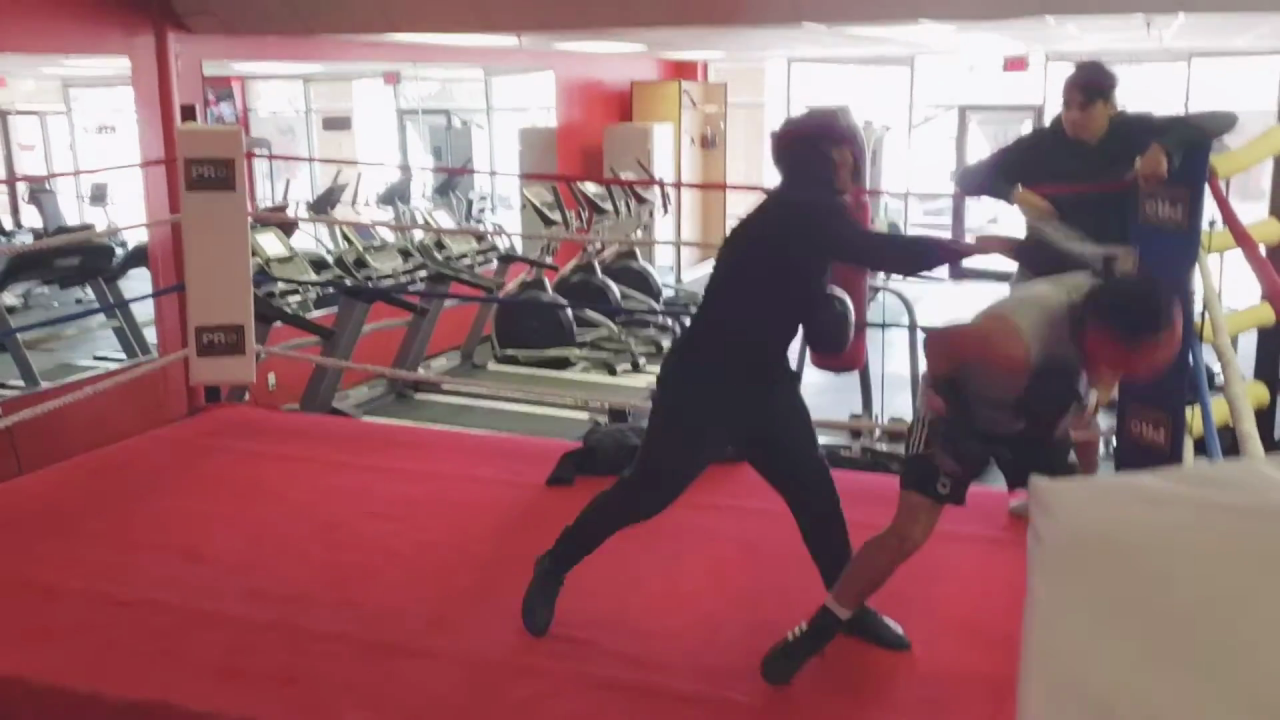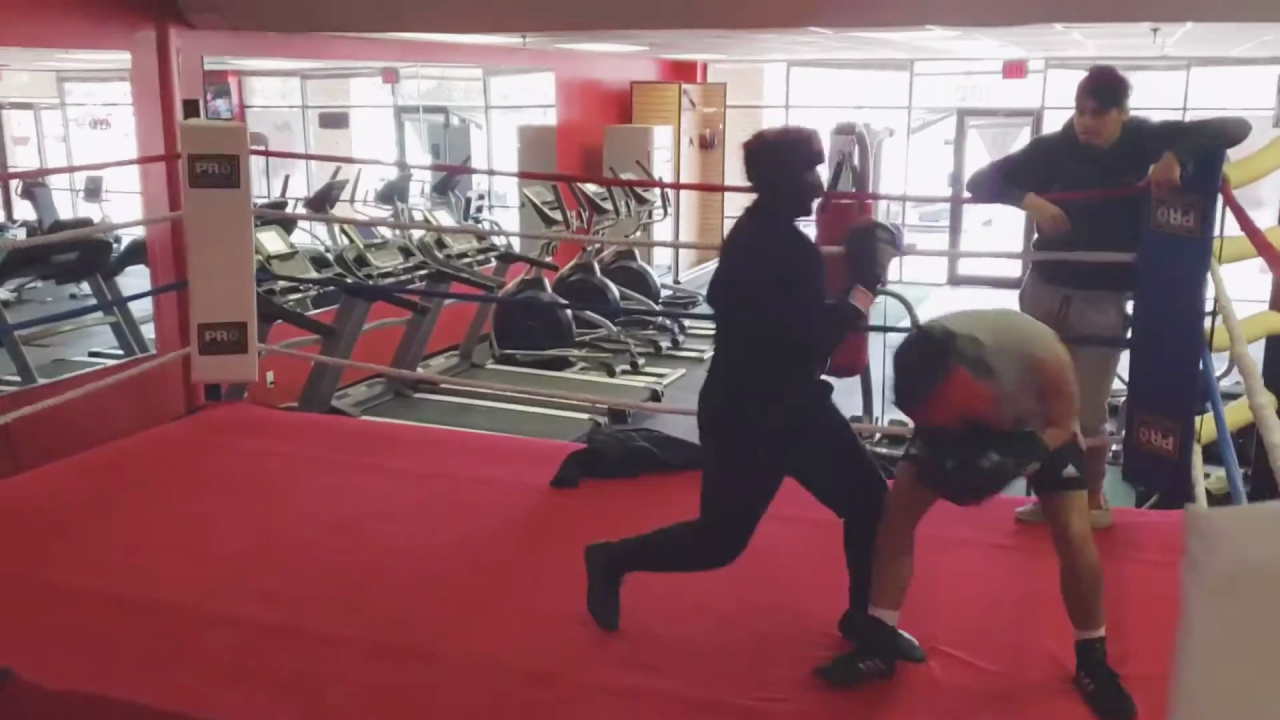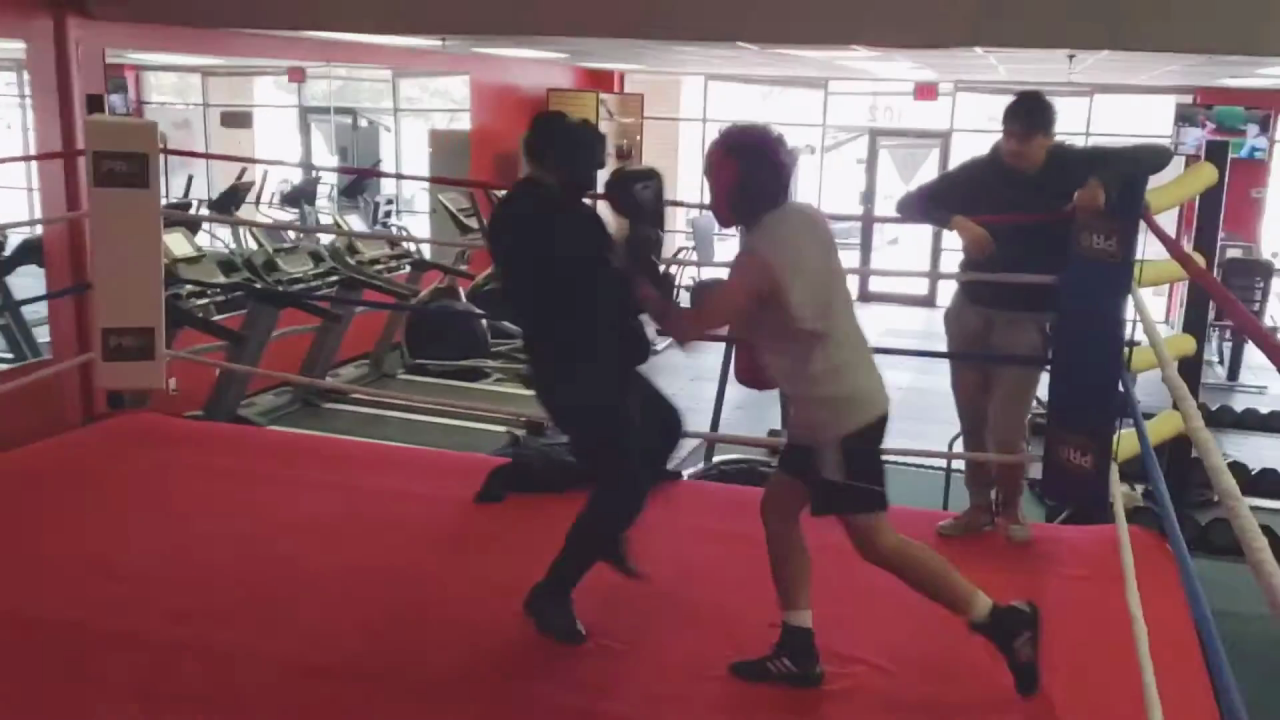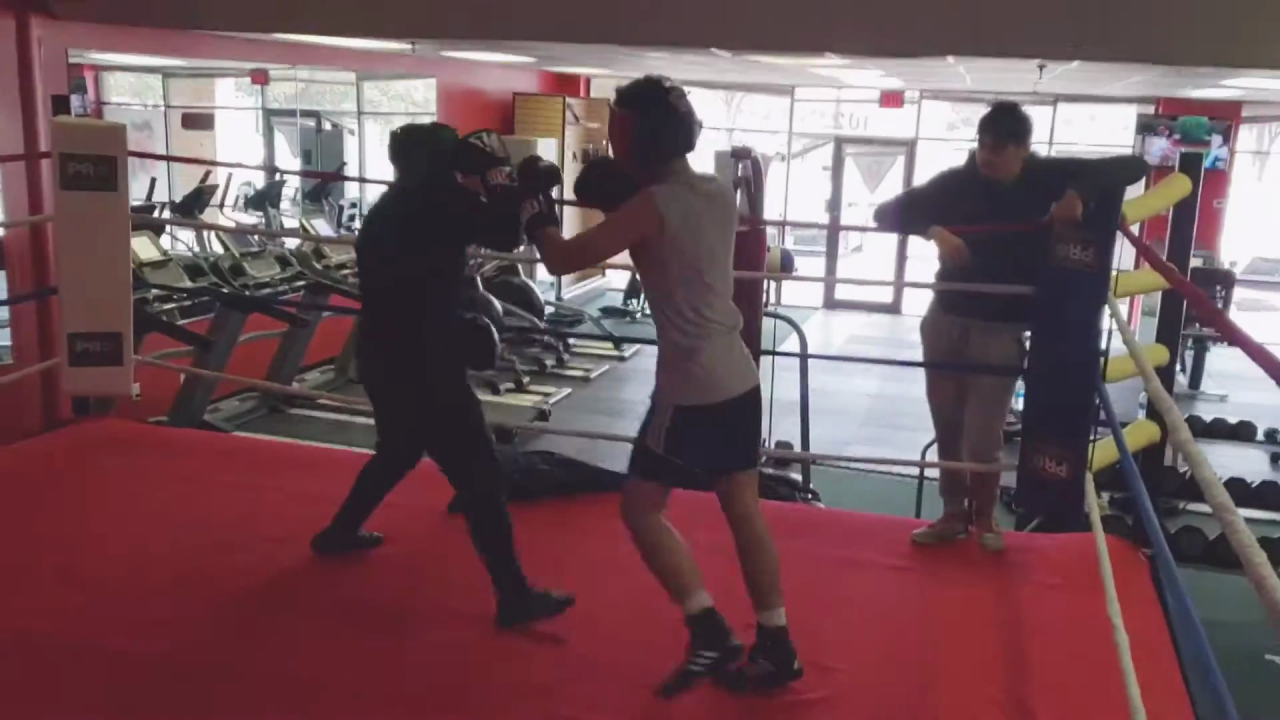
dt=0.3s
person 1, frame 1
left shoulder: (812, 217)
right shoulder: (807, 212)
right elbow: (887, 252)
right wrist: (972, 245)
left hip: (763, 385)
right hip: (707, 381)
left knee: (815, 495)
right knee: (647, 492)
left ankle: (848, 606)
right ankle: (555, 568)
person 1, frame 2
left shoulder: (762, 231)
right shoulder: (780, 245)
left elbow: (722, 297)
right elbow: (819, 335)
right wrist: (866, 279)
left hip: (788, 401)
right hip: (748, 409)
left knee: (867, 496)
right knee: (724, 538)
left ankle: (863, 615)
right ankle: (611, 562)
person 1, frame 3
left shoulder: (515, 211)
right shoulder: (557, 215)
right elbow: (617, 284)
left hip: (588, 364)
right hip: (578, 373)
left knee: (661, 430)
right knee: (622, 484)
left ankle: (607, 538)
right ankle: (551, 595)
person 1, frame 4
left shoulder: (389, 211)
right shoulder: (437, 203)
right elbow: (504, 230)
right wrist: (483, 184)
left hip: (384, 356)
right hip: (415, 362)
left knee: (402, 446)
right knee: (478, 472)
left ankle: (340, 532)
right ankle: (515, 594)
person 2, frame 1
left shoulder: (1135, 313)
right shoulder: (1014, 338)
left elbow: (1100, 385)
right elbow: (937, 345)
left wrist: (1077, 405)
right wrist: (950, 415)
left hip: (1030, 412)
right hip: (965, 398)
right knee: (907, 536)
right ankle: (822, 627)
person 2, frame 2
left shoulder: (1037, 351)
left elbow: (1060, 422)
left wrist: (1012, 460)
left hip: (1040, 424)
right hip: (958, 420)
left knee: (1074, 538)
right knee: (897, 509)
left ankle: (1093, 658)
right ankle: (878, 644)
person 2, frame 3
left shoulder: (759, 255)
right shoulder: (807, 224)
left elbow: (690, 327)
left wrist: (640, 289)
left hip: (834, 414)
right hip: (851, 400)
left knee: (874, 537)
right knee: (778, 507)
left ankle: (1002, 621)
right ankle: (798, 648)
person 2, frame 4
left shoulder: (651, 207)
right shoulder: (717, 193)
left elbow: (562, 260)
left wrist: (531, 211)
left hip: (693, 386)
right hip: (735, 375)
left knee: (640, 508)
right knee: (743, 510)
left ankle: (712, 635)
right ankle: (774, 647)
person 3, frame 1
left shoulder: (1137, 133)
right shoulder: (1039, 143)
left elbow: (1219, 121)
right elbow: (968, 178)
left wrist: (1165, 147)
right wrist: (1016, 192)
right hip: (1039, 275)
person 3, frame 2
left shoulder: (1147, 141)
right shoulder: (1052, 148)
left elbow: (1235, 128)
right elbow: (980, 182)
left wrist: (1176, 156)
right wrist: (1029, 199)
left hip: (1104, 296)
right hip: (1045, 289)
left knee: (1088, 409)
left ankle: (1092, 493)
person 3, frame 3
left shoulder: (1072, 166)
right shoulder: (979, 172)
left elbow: (1156, 155)
right elbow: (909, 203)
left wrist: (1100, 182)
right wrist: (956, 221)
left hip: (1026, 316)
right hip: (971, 309)
left knee: (1007, 427)
right knee: (972, 419)
left ankle: (1010, 507)
right ankle: (979, 505)
person 3, frame 4
left shoulder: (1049, 178)
right shoulder: (956, 183)
left elbow: (1134, 167)
right elbow: (886, 213)
left wrist: (1078, 193)
right wrist: (934, 231)
left hip: (1002, 326)
right hip: (947, 318)
left knee: (982, 438)
right knee: (947, 427)
left ankle: (984, 516)
right ankle: (953, 513)
